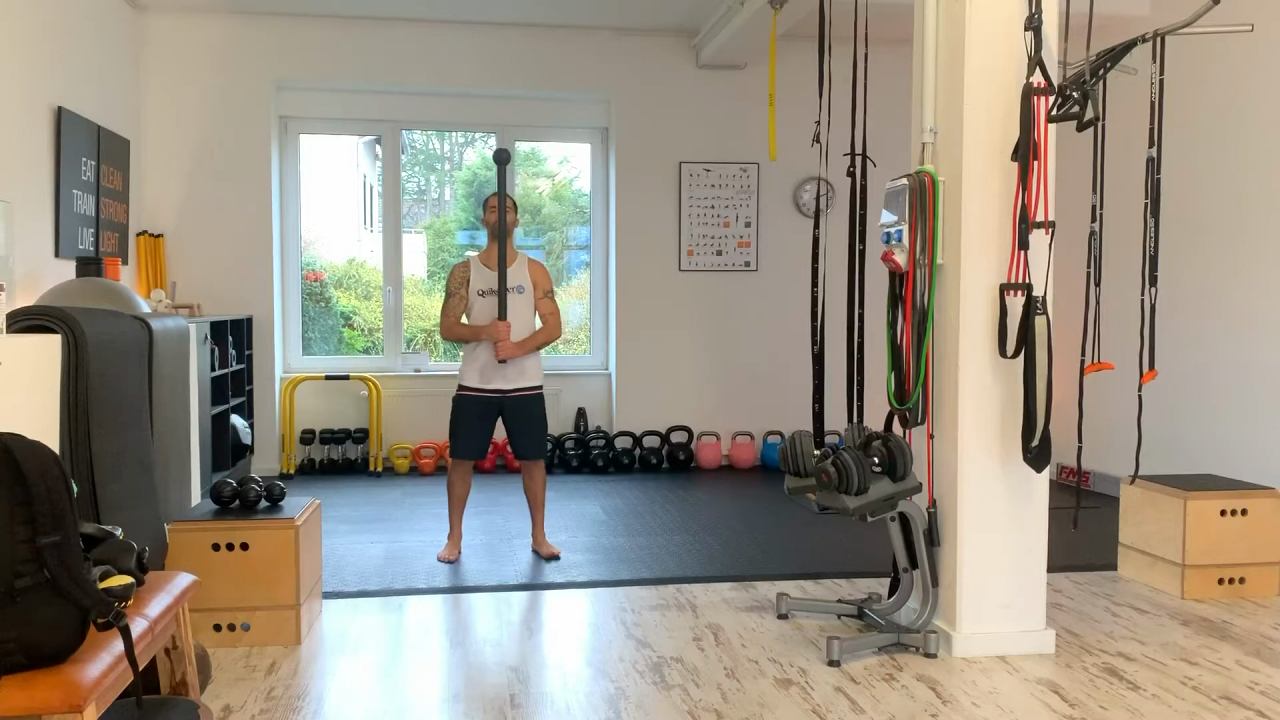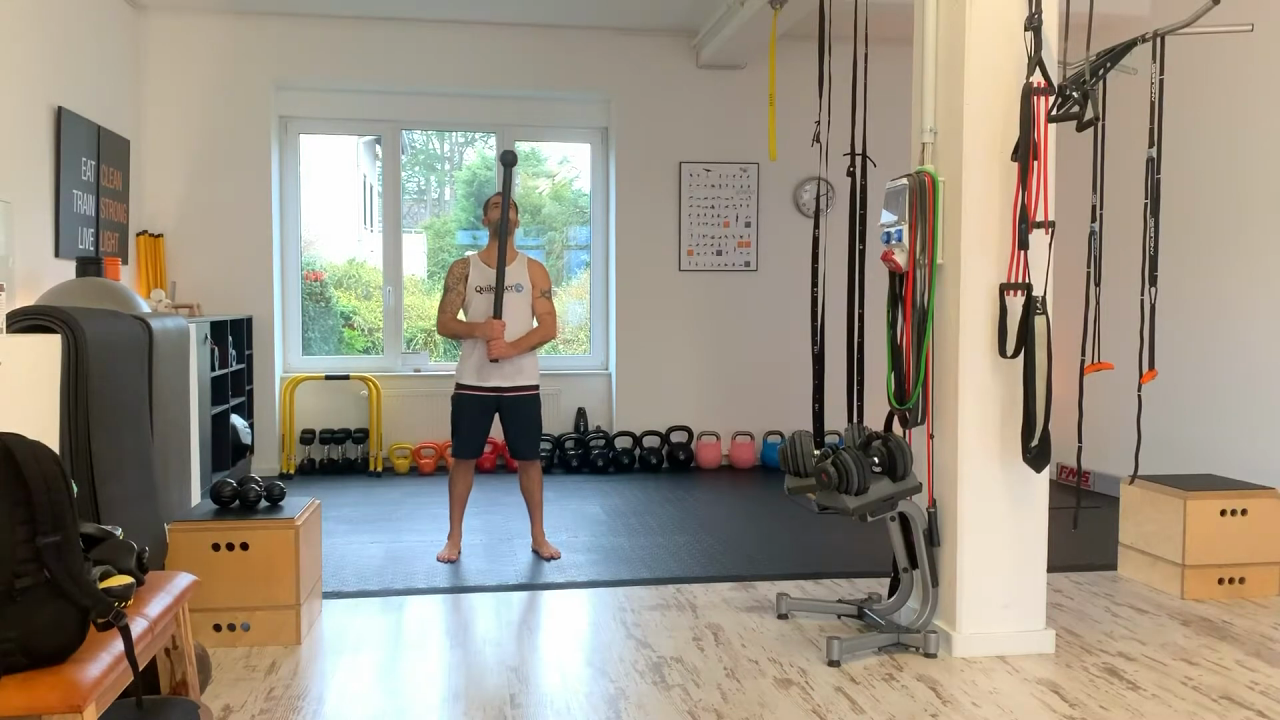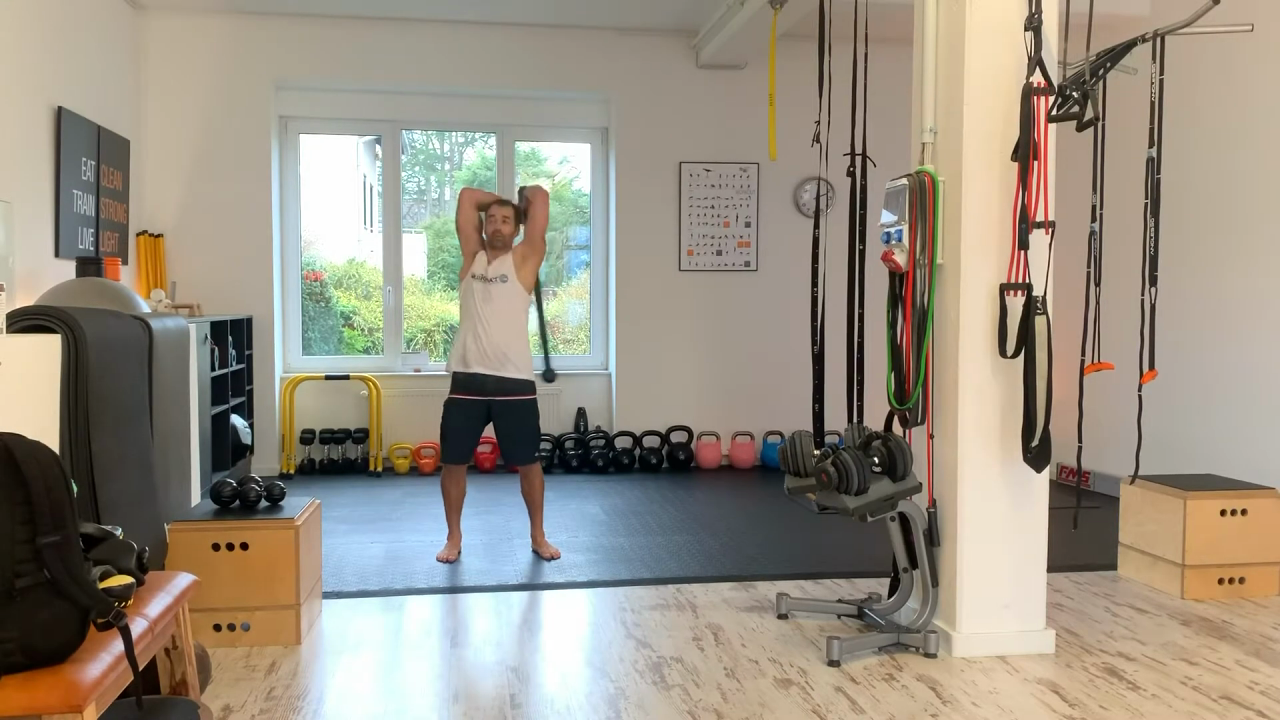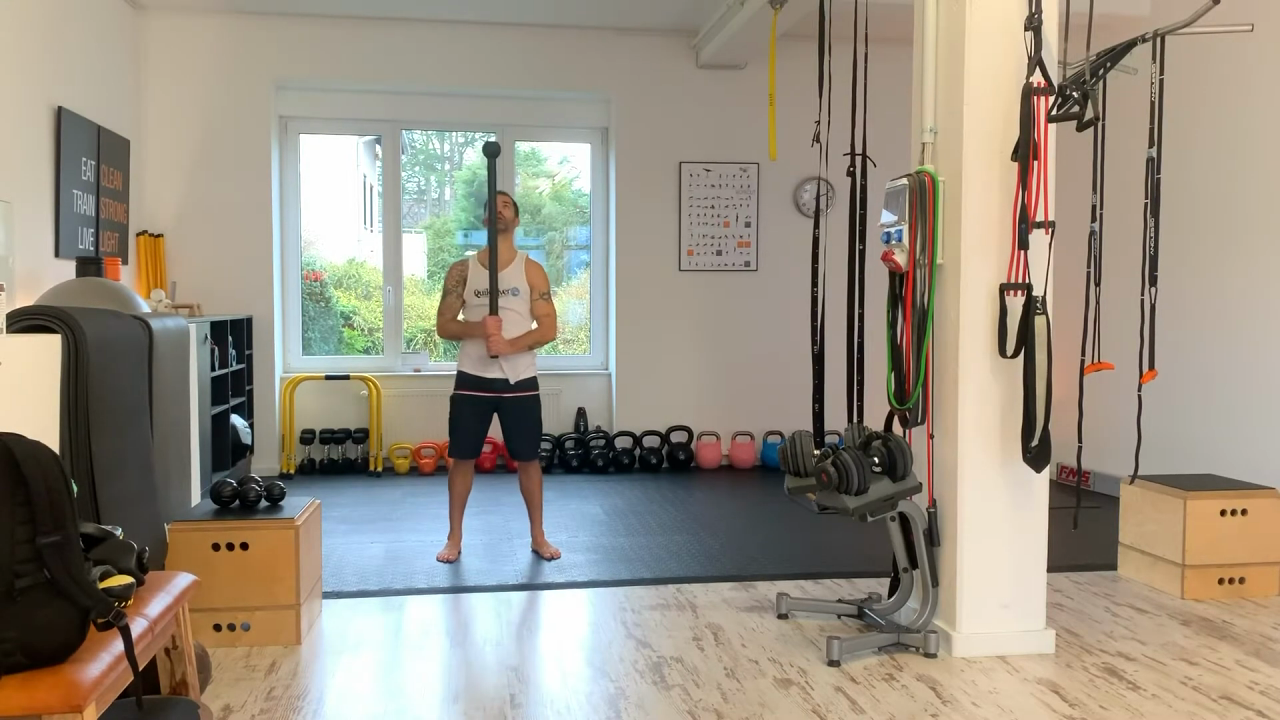
dt=1s
person 1, frame 1
left shoulder: (534, 270)
right shoulder: (463, 271)
left elbow: (553, 326)
right elbow: (447, 328)
left wrist: (519, 347)
right wrist: (485, 332)
left hip: (525, 384)
right hip: (476, 384)
left knee: (533, 459)
right knee: (462, 460)
left ankle: (539, 536)
right ankle: (454, 537)
person 1, frame 2
left shoulder: (534, 270)
right shoulder: (463, 268)
left elbow: (548, 326)
right elbow: (444, 323)
left wrist: (511, 347)
right wrist: (478, 329)
left hip: (521, 383)
right hip: (473, 383)
left knee: (529, 459)
right knee: (464, 459)
left ankle: (538, 536)
right ankle: (454, 537)
person 1, frame 3
left shoulder: (525, 259)
right shoulder: (472, 256)
left elbow: (539, 199)
right elbow: (467, 196)
left wrist: (525, 202)
right wrist: (499, 201)
left hip: (514, 382)
right hip: (468, 381)
left knee: (528, 463)
right knee: (453, 463)
left ankle: (538, 536)
right ankle: (454, 538)
person 1, frame 4
left shoulder: (531, 270)
right shoulder: (462, 270)
left elbow: (548, 328)
right elbow: (444, 326)
left wrist: (509, 345)
right wrist: (478, 329)
left hip: (520, 381)
right hip: (473, 380)
left knee: (528, 459)
right knee: (462, 459)
left ankle: (537, 536)
right ankle: (455, 537)
